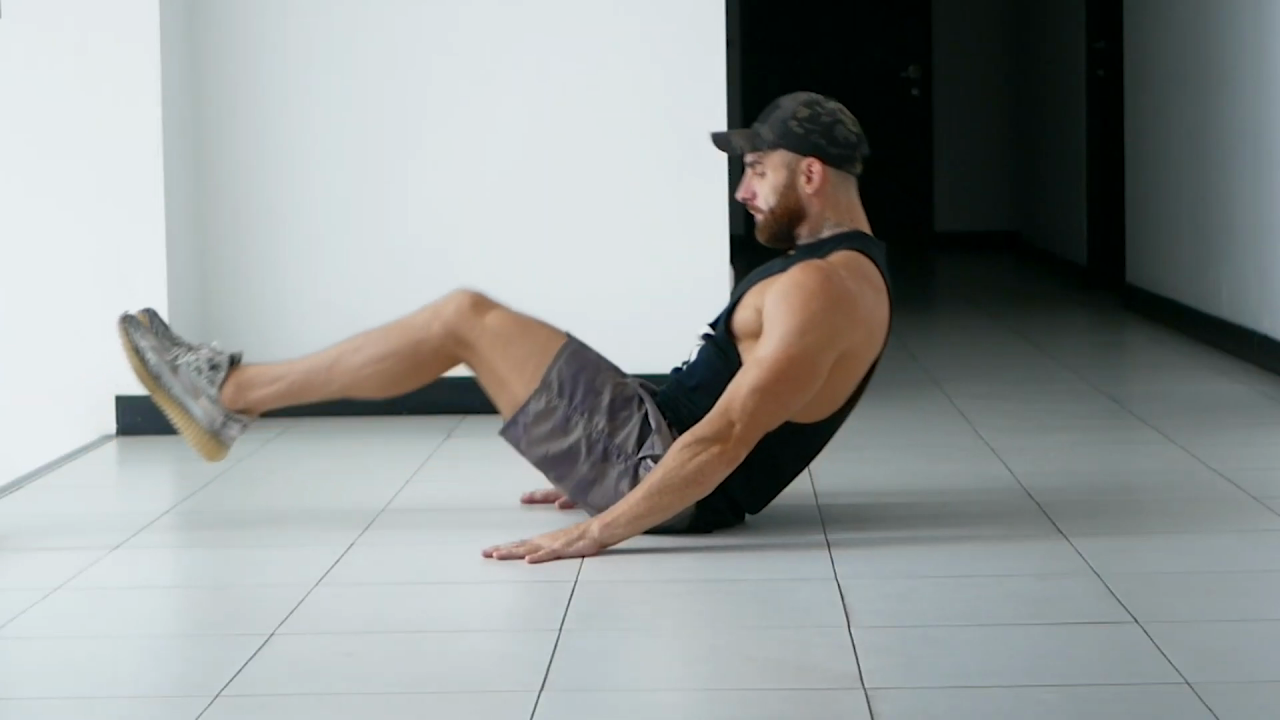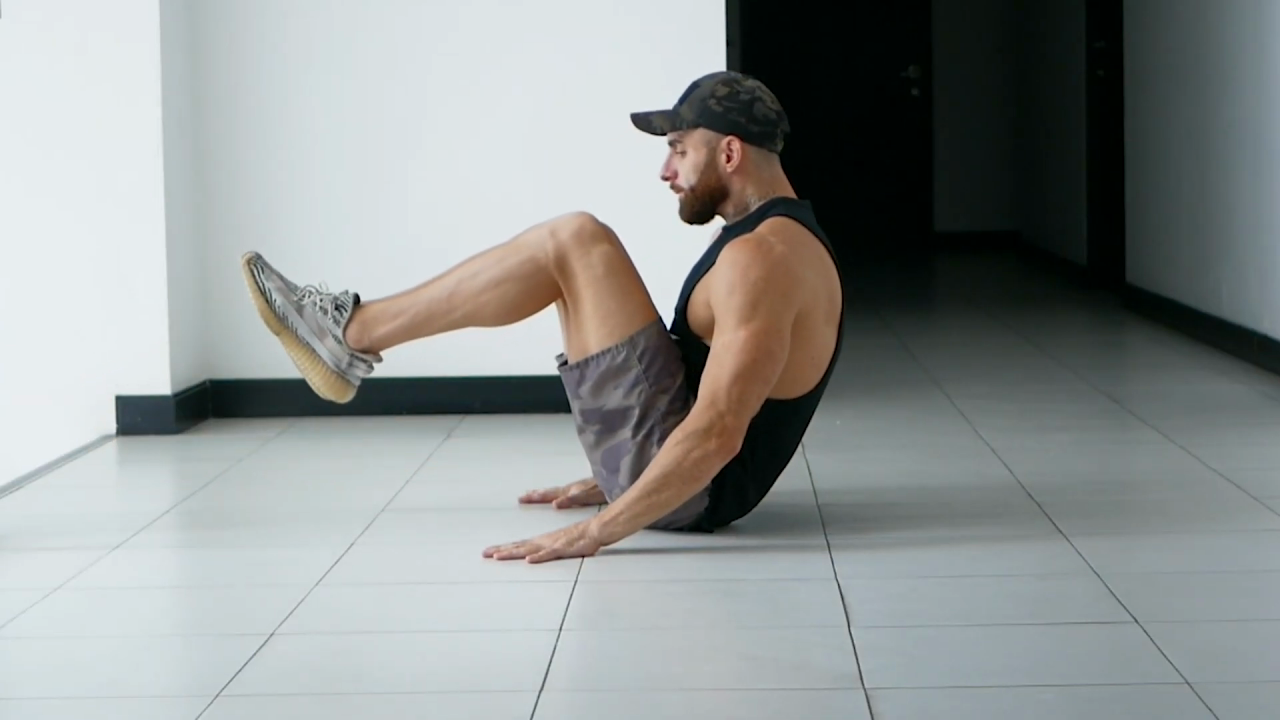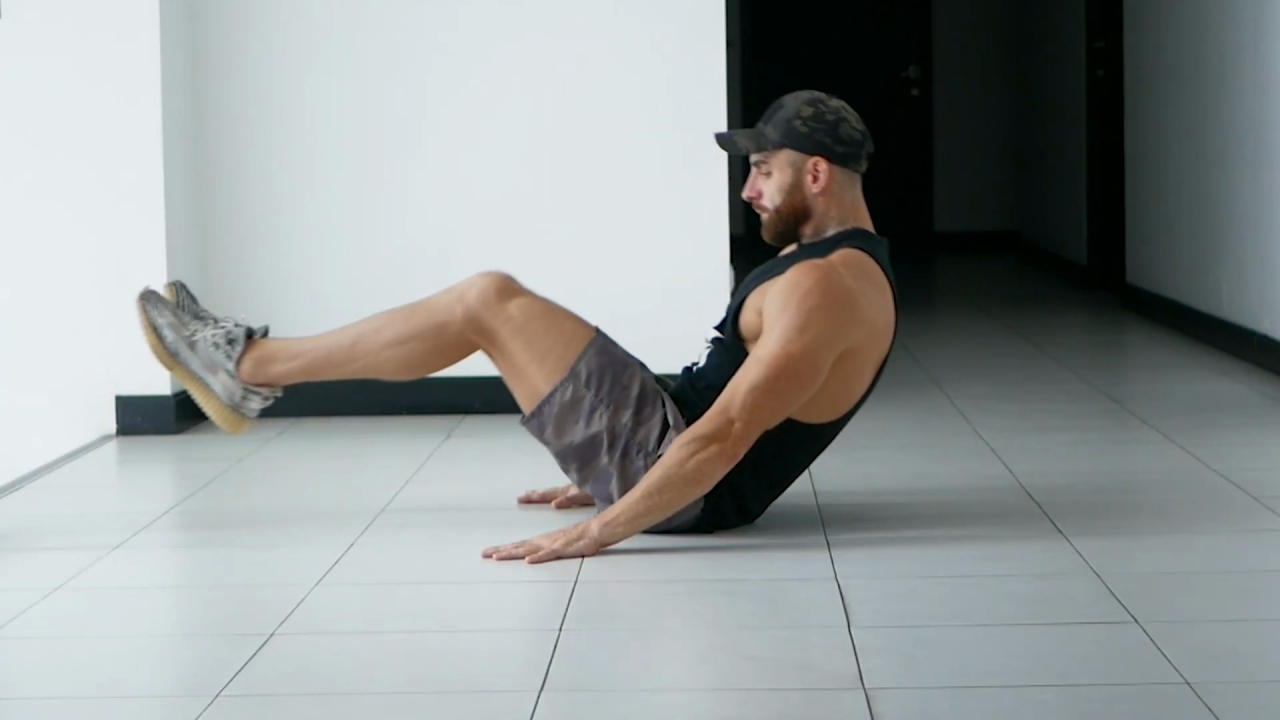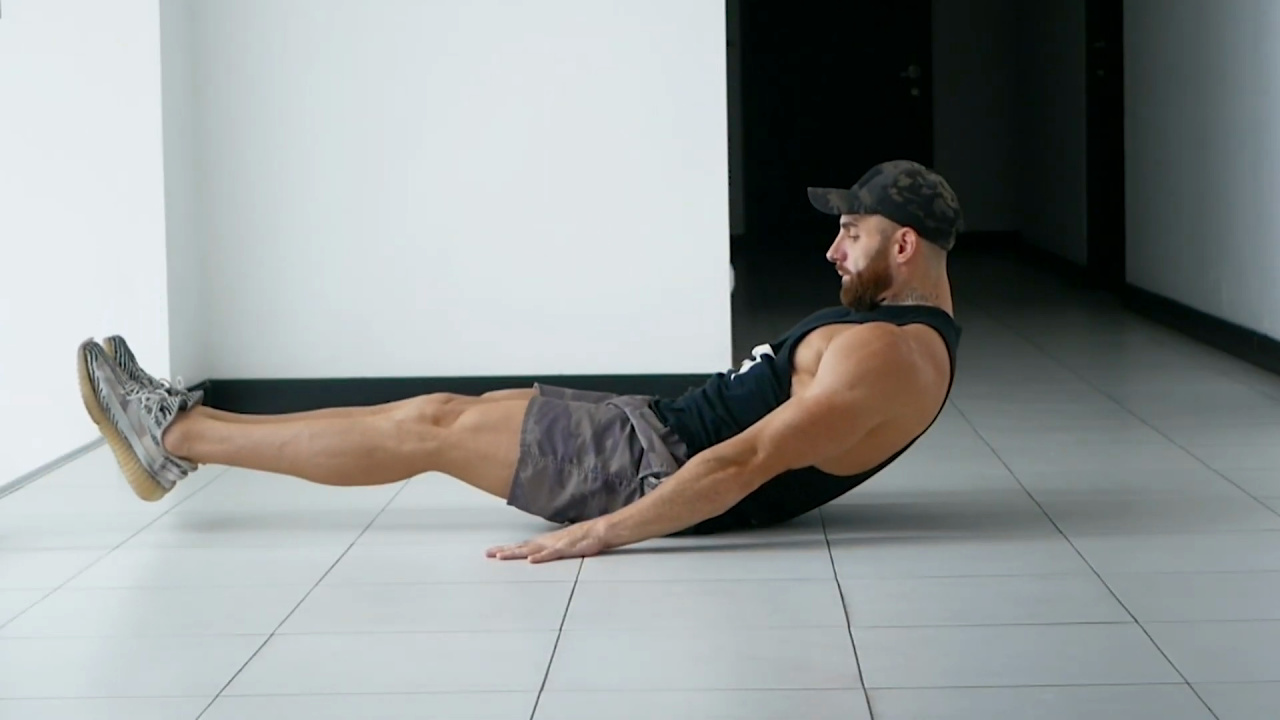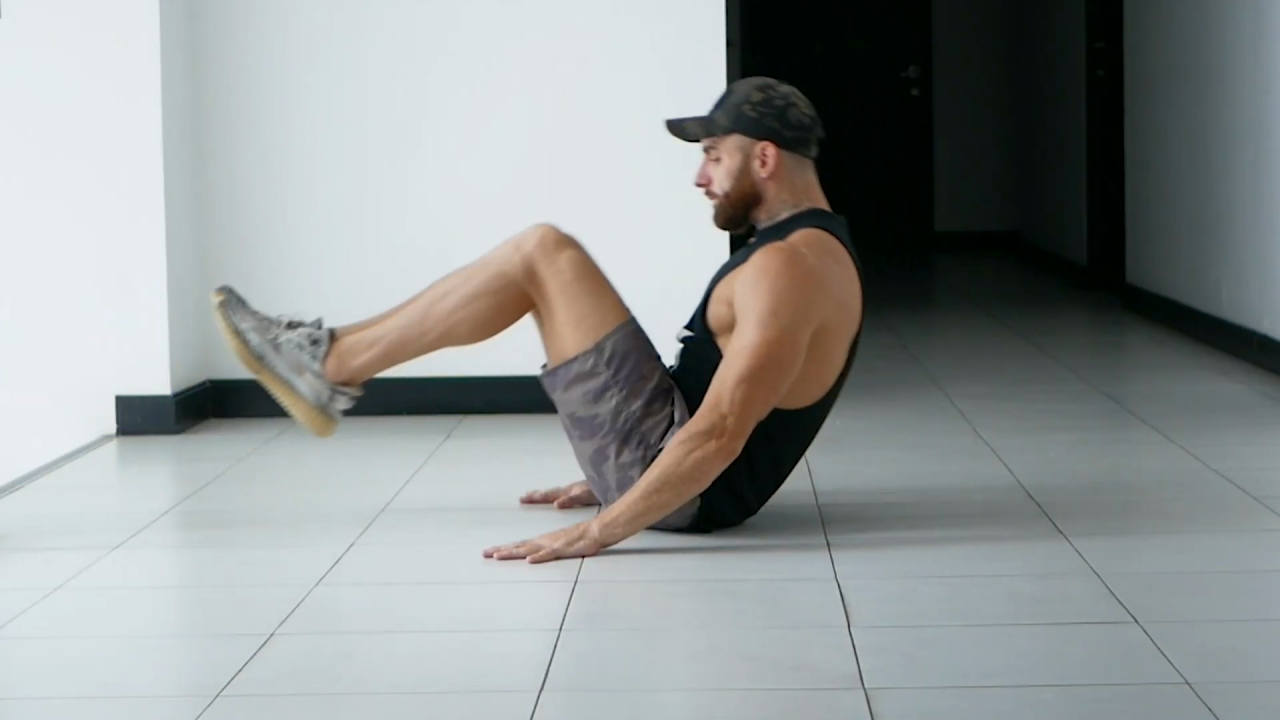
dt=0.5s
person 1, frame 1
left shoulder: (825, 288)
right shoulder: (839, 266)
left elbow: (726, 439)
left wrist: (596, 532)
right wrist: (598, 478)
left hip: (655, 465)
right hip: (665, 459)
left knee: (465, 318)
right knee: (481, 329)
left ankle: (228, 392)
right ankle: (243, 390)
person 1, frame 2
left shoulder: (761, 257)
right shoulder: (777, 236)
left elbow: (716, 434)
left wrist: (598, 532)
right wrist: (612, 476)
left hip: (690, 487)
right hip: (680, 466)
left knee: (575, 240)
right knee: (567, 250)
left ankle: (352, 332)
right ankle: (356, 332)
person 1, frame 3
left shoulder: (826, 287)
right shoulder: (844, 268)
left elbow: (724, 439)
left wrist: (598, 530)
right wrist: (600, 470)
left hip: (675, 475)
right hip: (671, 447)
left knee: (489, 299)
right knee: (495, 307)
left ankle: (245, 368)
right ankle: (250, 361)
person 1, frame 4
left shoulder: (889, 357)
right shoulder: (909, 326)
left elbow: (744, 464)
left wrist: (598, 531)
left hip: (660, 462)
right hip: (664, 430)
left knee: (432, 426)
right knee: (447, 415)
left ankle: (173, 436)
right ankle: (182, 430)
person 1, frame 5
left shoulder: (789, 268)
right shoulder: (804, 243)
left elbow: (718, 436)
left wrist: (598, 533)
right wrist: (615, 480)
left hip: (688, 492)
right hip: (674, 469)
left knee: (541, 251)
right knee: (543, 268)
left ankle: (329, 364)
right ankle: (340, 358)
